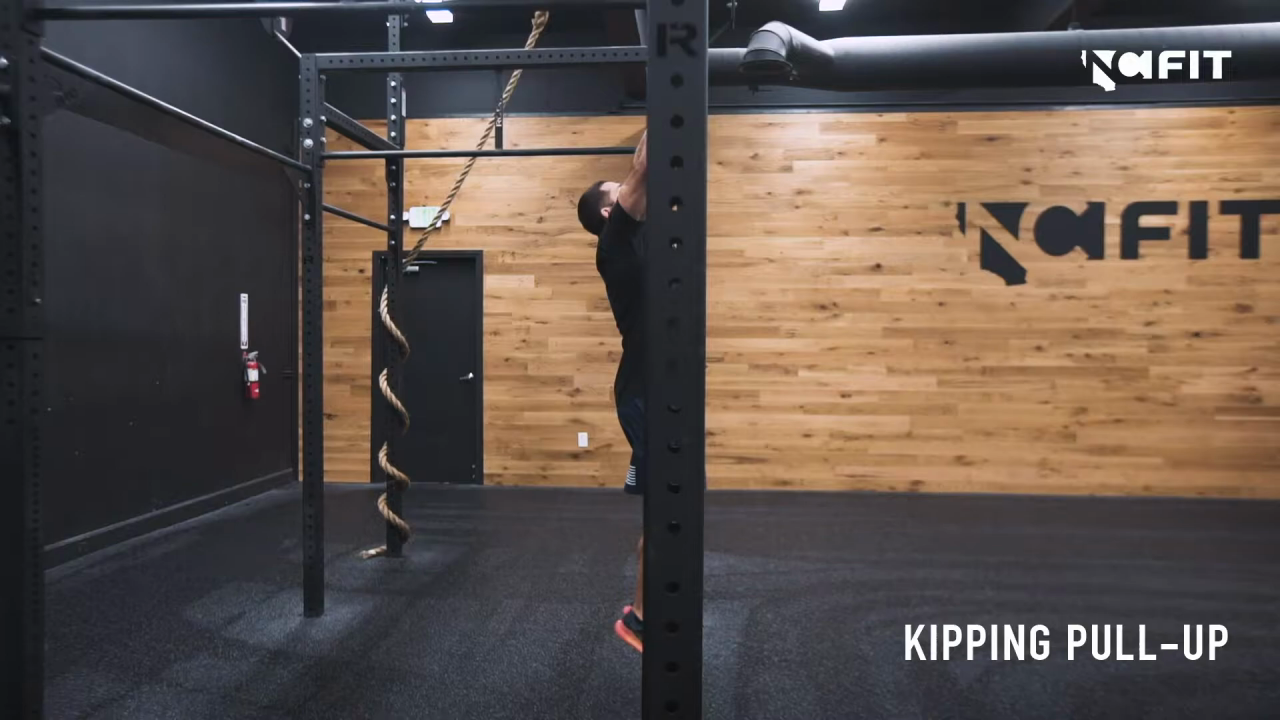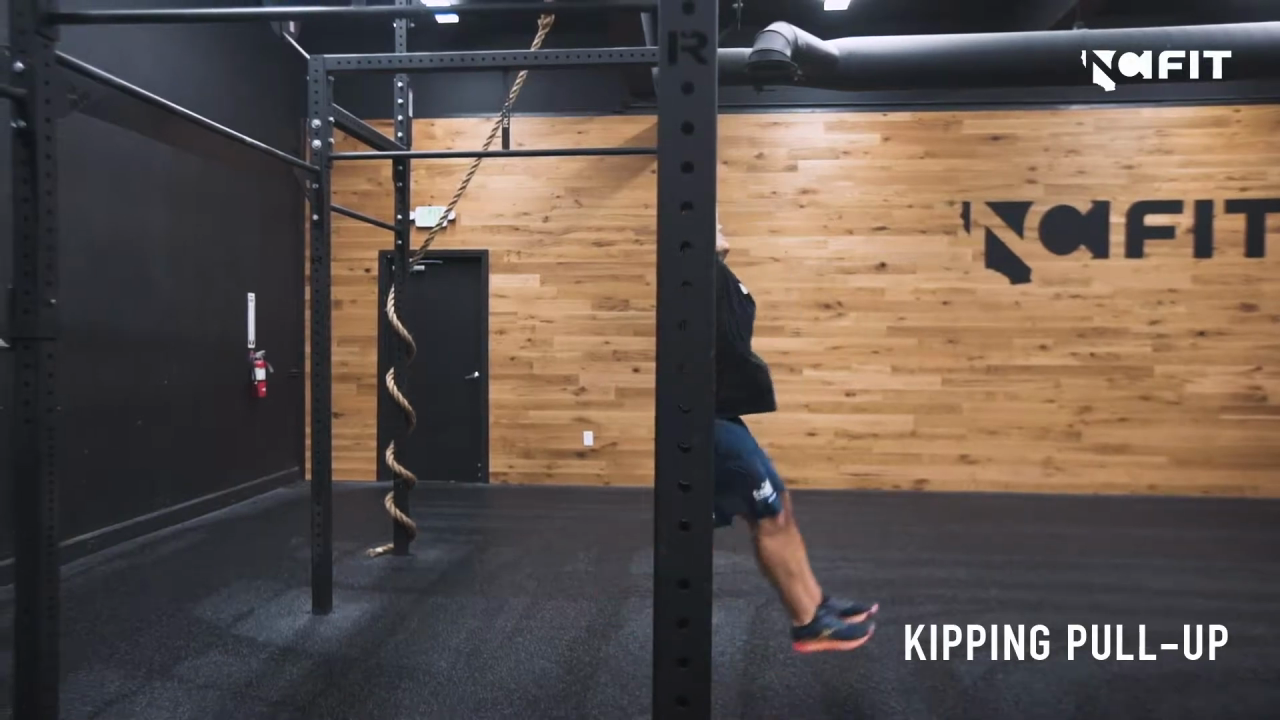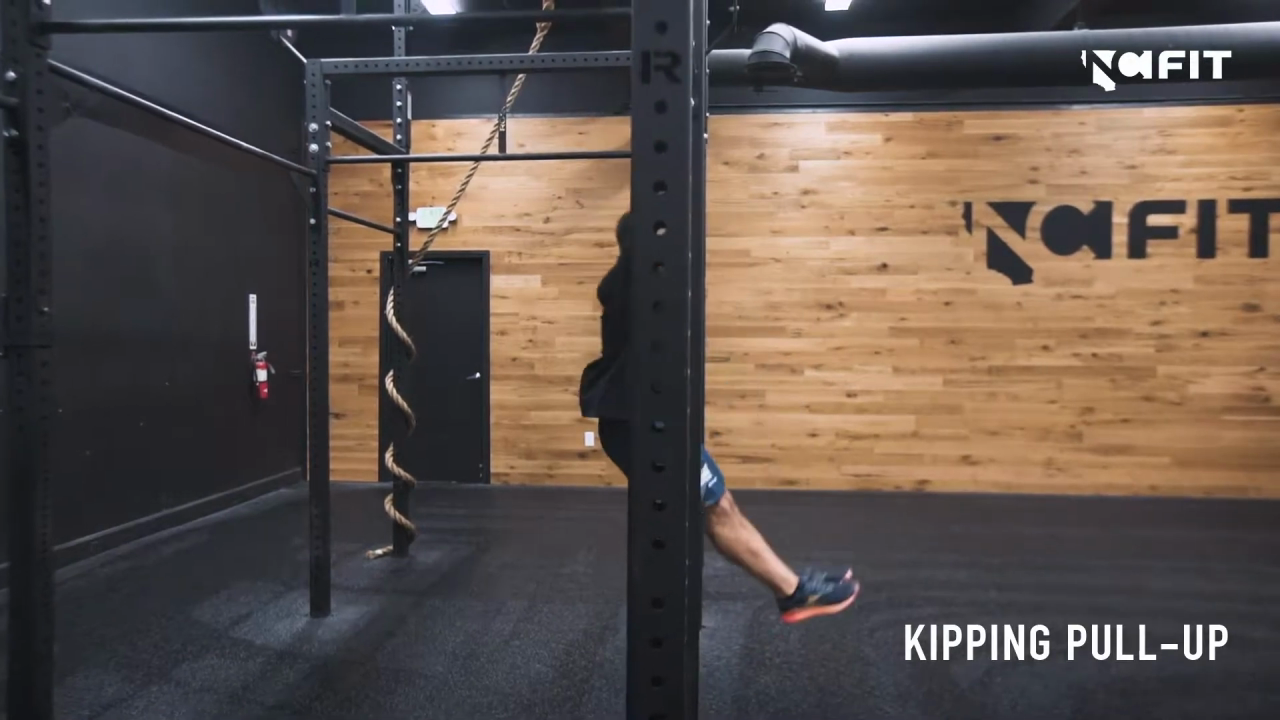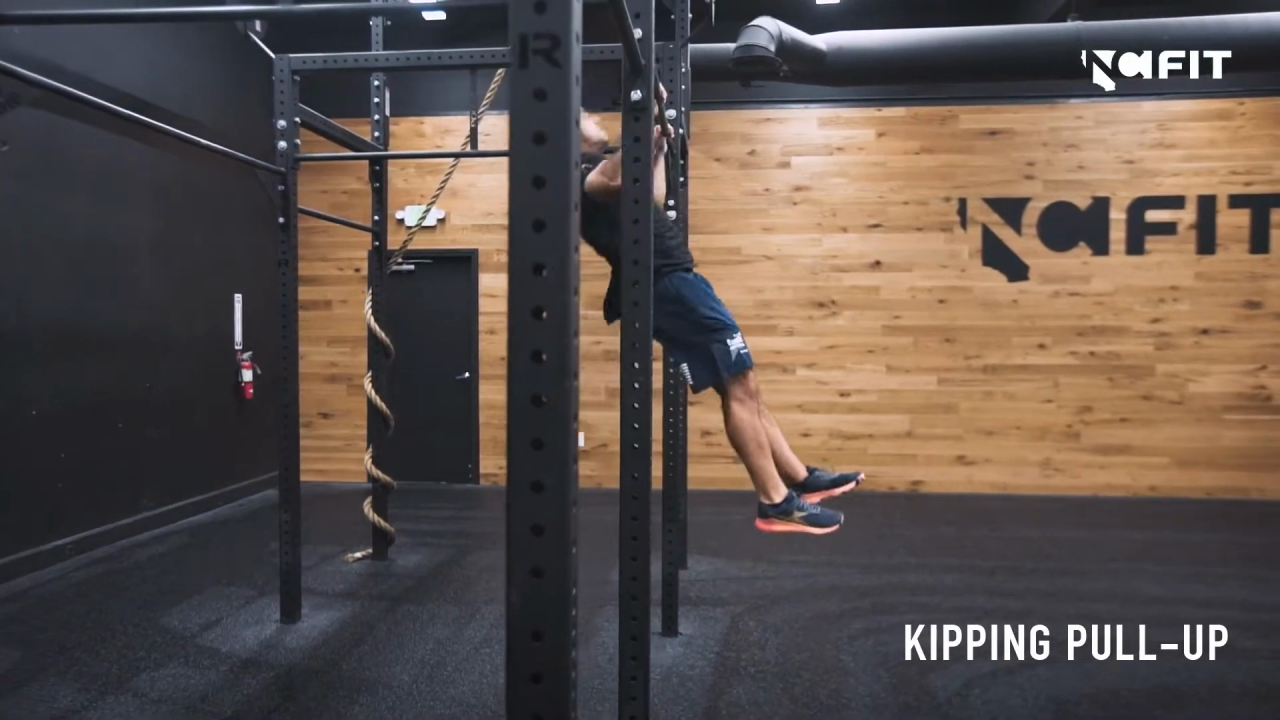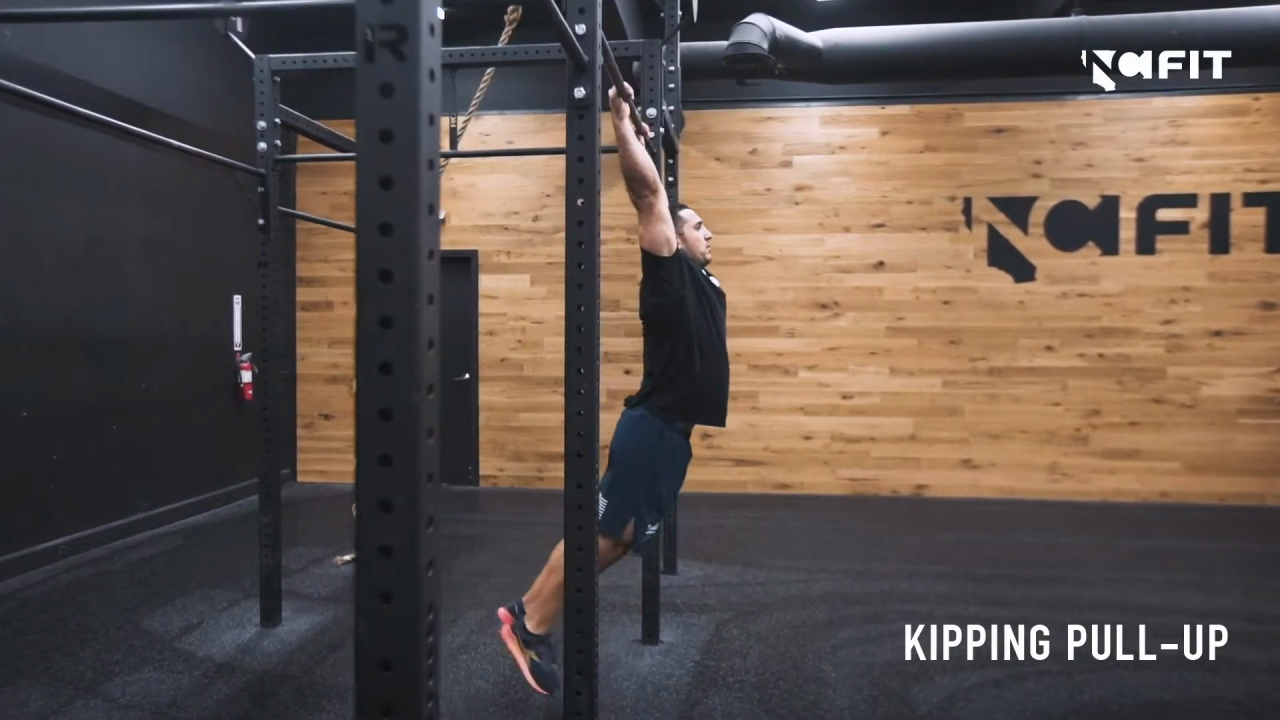
dt=1s
person 1, frame 1
left shoulder: (634, 242)
right shoulder: (619, 242)
left elbow: (646, 180)
right elbow: (642, 174)
right hip: (649, 392)
left ankle: (644, 610)
right ankle: (641, 616)
person 1, frame 2
left shoulder: (717, 282)
left hip: (715, 418)
right hip: (706, 422)
left knee: (777, 509)
right knee: (772, 514)
left ankle: (814, 603)
right ankle: (808, 623)
person 1, frame 3
left shoulder: (627, 282)
right shoulder: (630, 275)
left hip: (633, 415)
right hip: (635, 420)
left knee: (718, 504)
right knee: (718, 508)
right ankle: (795, 591)
person 1, frame 4
left shoulder: (603, 169)
right shoulder: (588, 170)
left elbow: (653, 198)
right elbow: (607, 180)
left wrist: (655, 146)
left hip: (672, 282)
right hip: (666, 283)
left knee: (742, 385)
right knee: (740, 386)
left ankle: (801, 478)
right ankle: (778, 502)
person 1, frame 5
left shoulder: (691, 278)
right shoulder: (669, 272)
left elbow: (653, 191)
right elbow: (649, 191)
left wrist: (635, 134)
right wrist: (618, 120)
left hip: (667, 427)
right hip: (654, 424)
left knee: (624, 537)
right knee: (611, 534)
left ankle: (537, 624)
right ankle: (528, 621)
